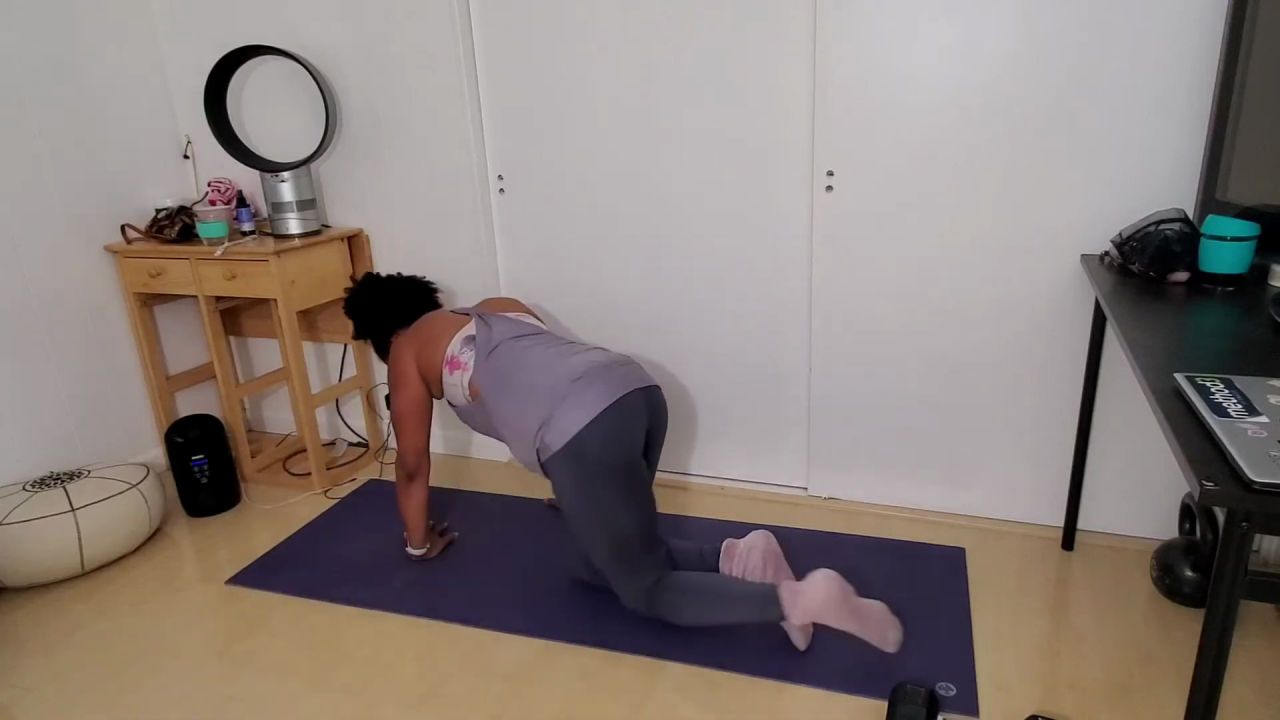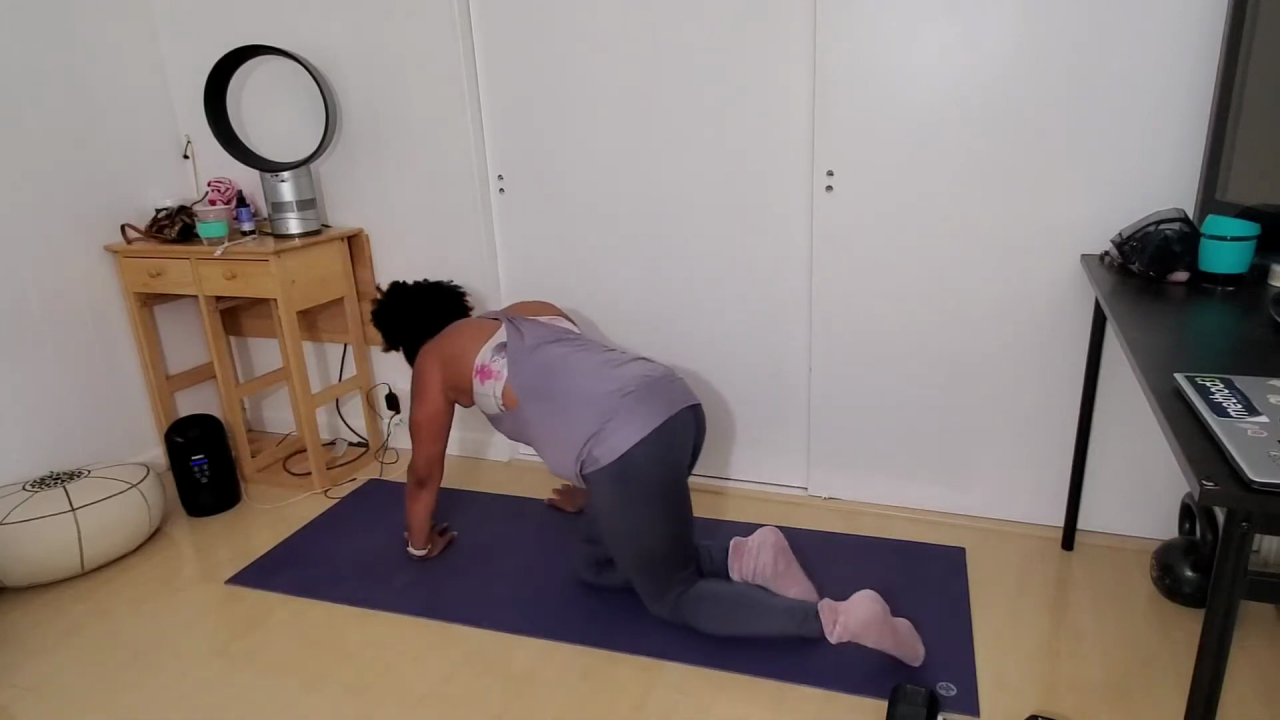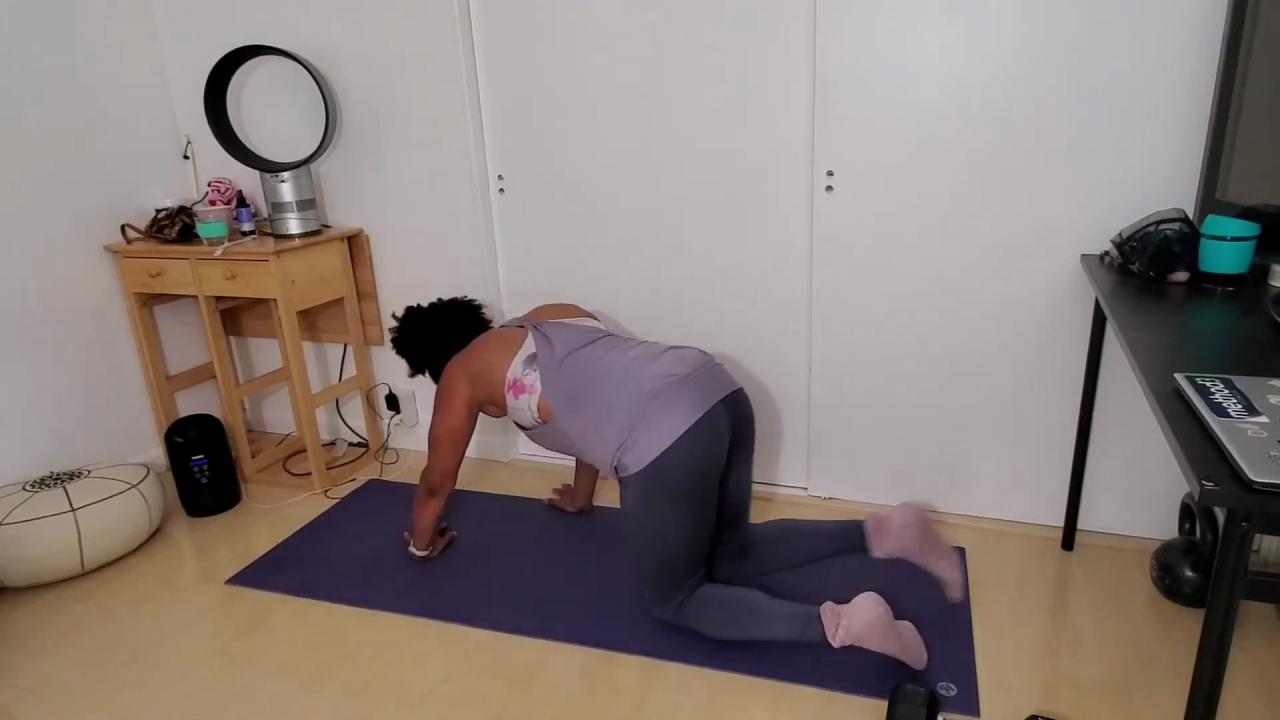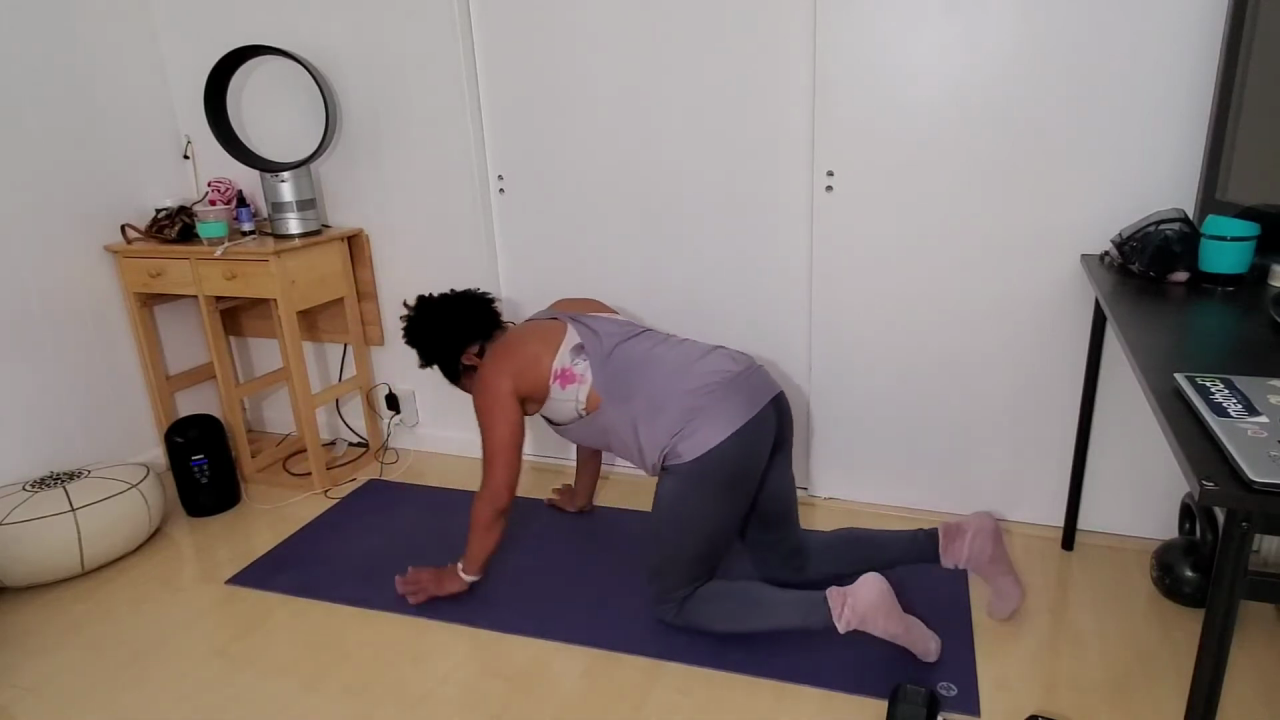
dt=0.3s
person 1, frame 1
left shoulder: (408, 350)
right shoulder: (503, 306)
left elbow: (412, 465)
left wrist: (419, 541)
right wrist: (578, 496)
left hip: (584, 428)
right hip: (637, 390)
left knee: (648, 592)
right knee: (608, 558)
left ankle: (804, 598)
right ankle: (741, 556)
person 1, frame 2
left shoulder: (434, 359)
right shoulder: (530, 310)
left elbow: (424, 473)
left wrist: (420, 541)
right wrist: (579, 492)
left hip: (629, 445)
right hip: (675, 402)
left knee: (671, 597)
right knee: (600, 567)
left ankle: (838, 617)
right ankle: (747, 553)
person 1, frame 3
left shoulder: (461, 374)
right shoulder: (553, 315)
left elbow: (435, 482)
left wrist: (421, 543)
right wrist: (580, 494)
left hip: (667, 443)
right hip: (716, 392)
left knee: (677, 601)
right knee: (730, 554)
left ankle: (842, 622)
right ankle: (884, 533)
person 1, frame 4
left shoulder: (498, 371)
right shoulder: (564, 315)
left elbow: (496, 497)
left wrist: (461, 575)
right wrist: (581, 495)
left hip: (711, 438)
right hip: (754, 395)
left knee: (675, 600)
right knee: (787, 561)
left ankle: (846, 606)
right ankle: (958, 540)
